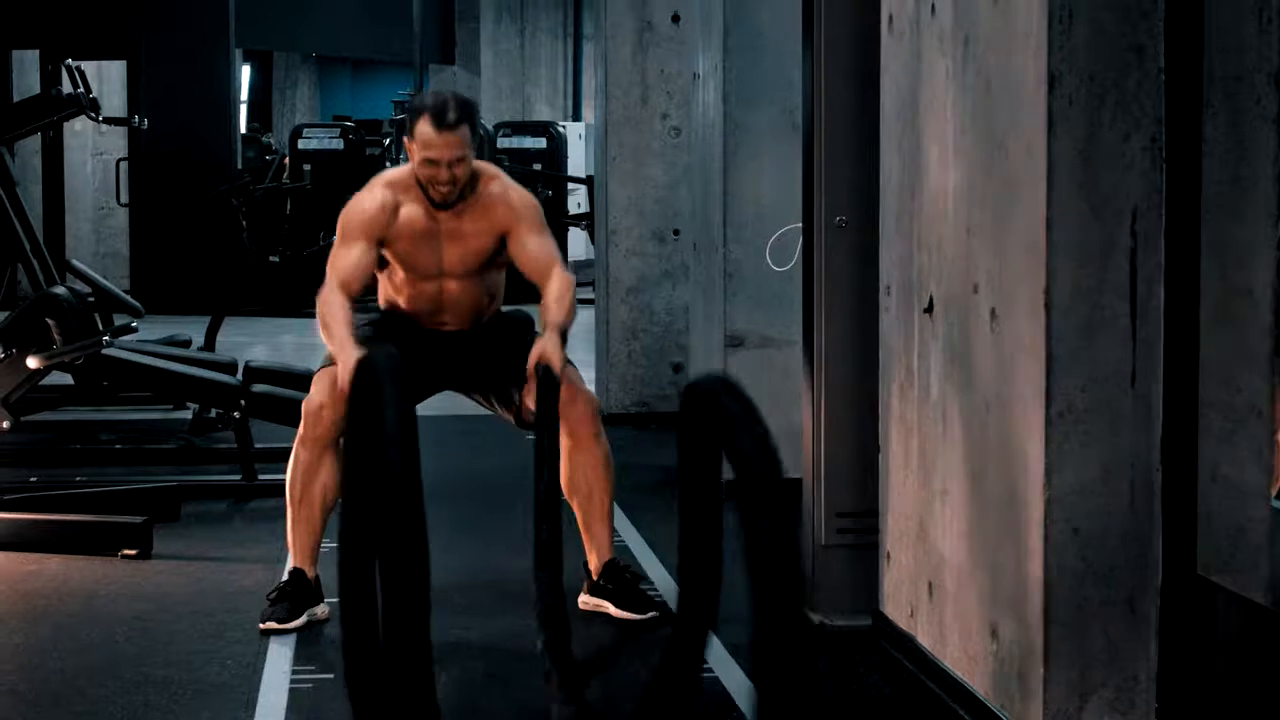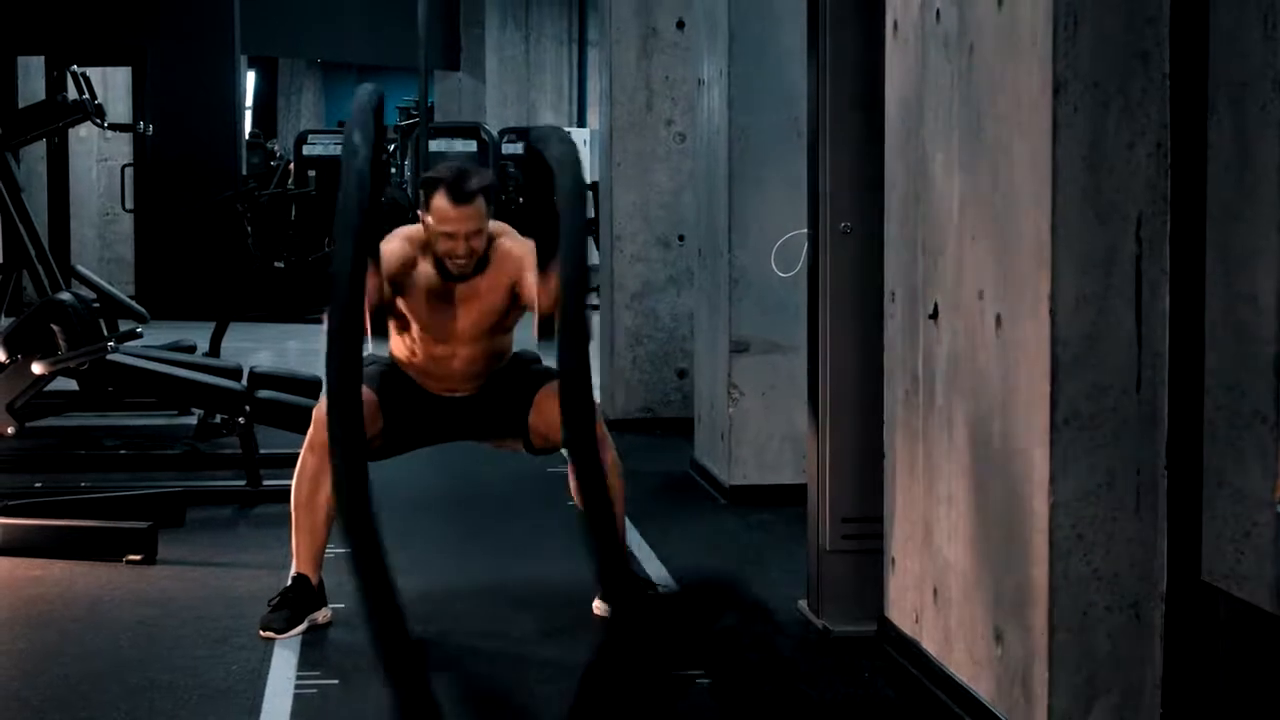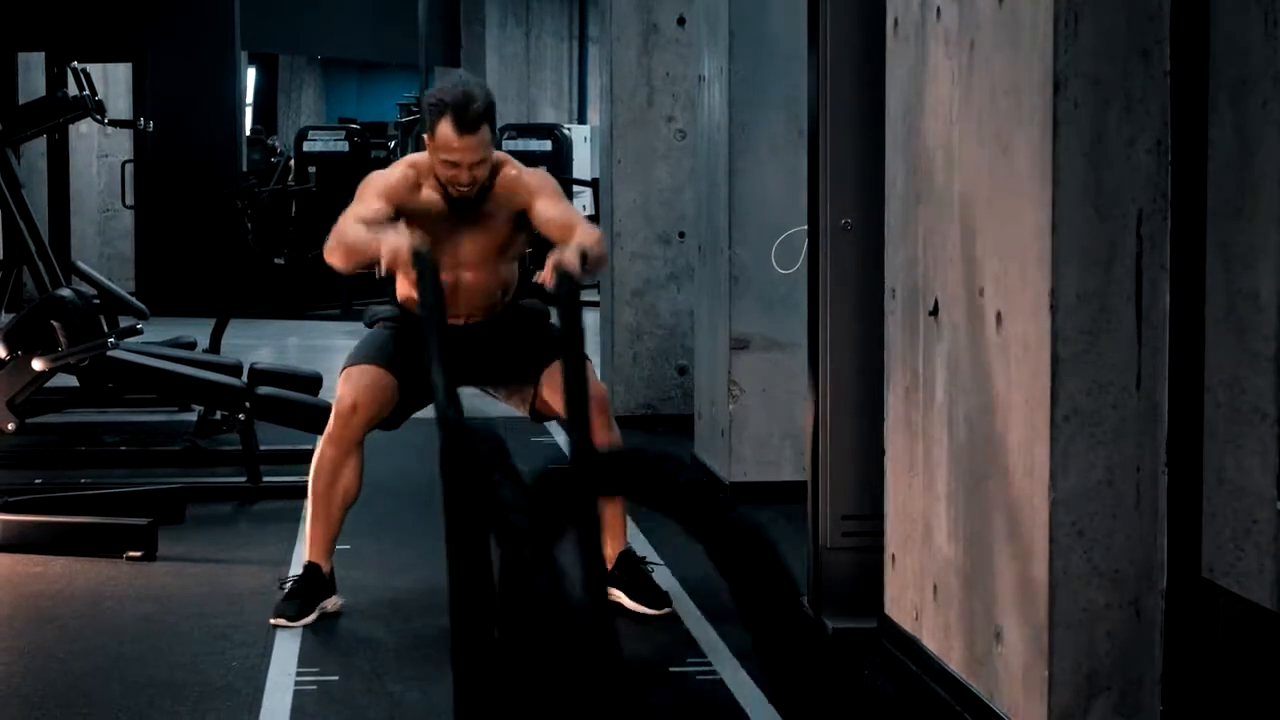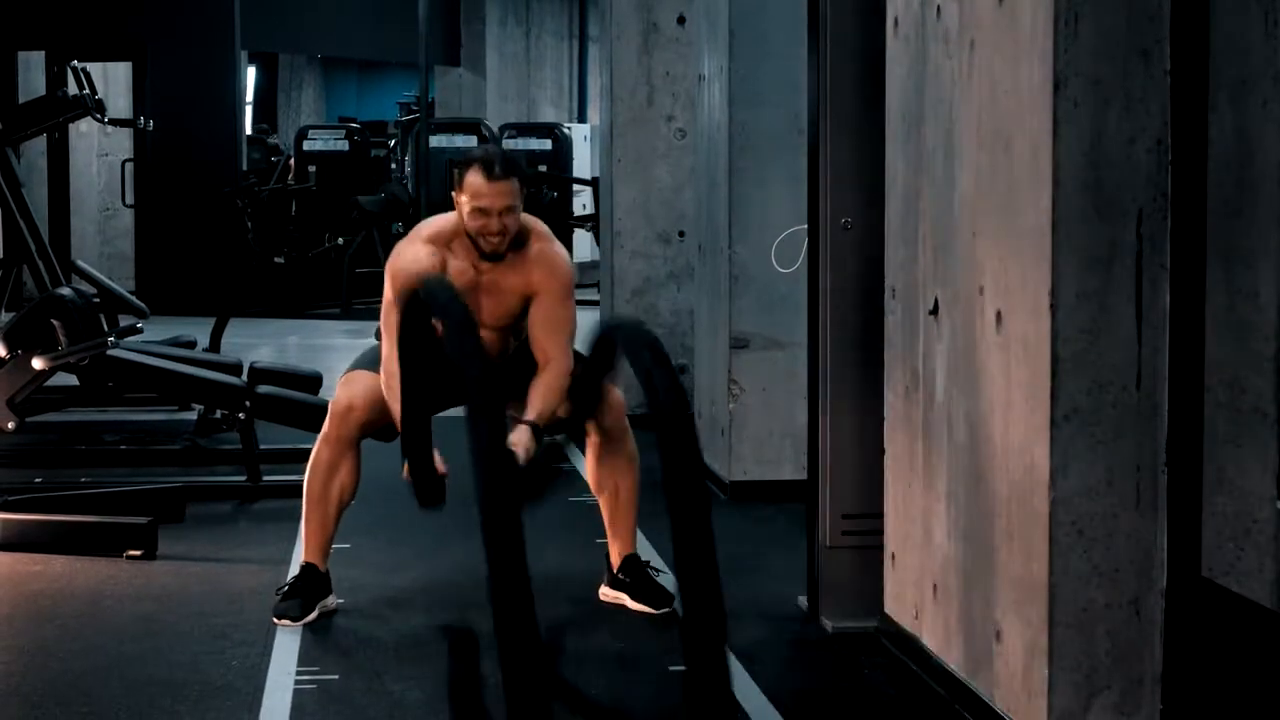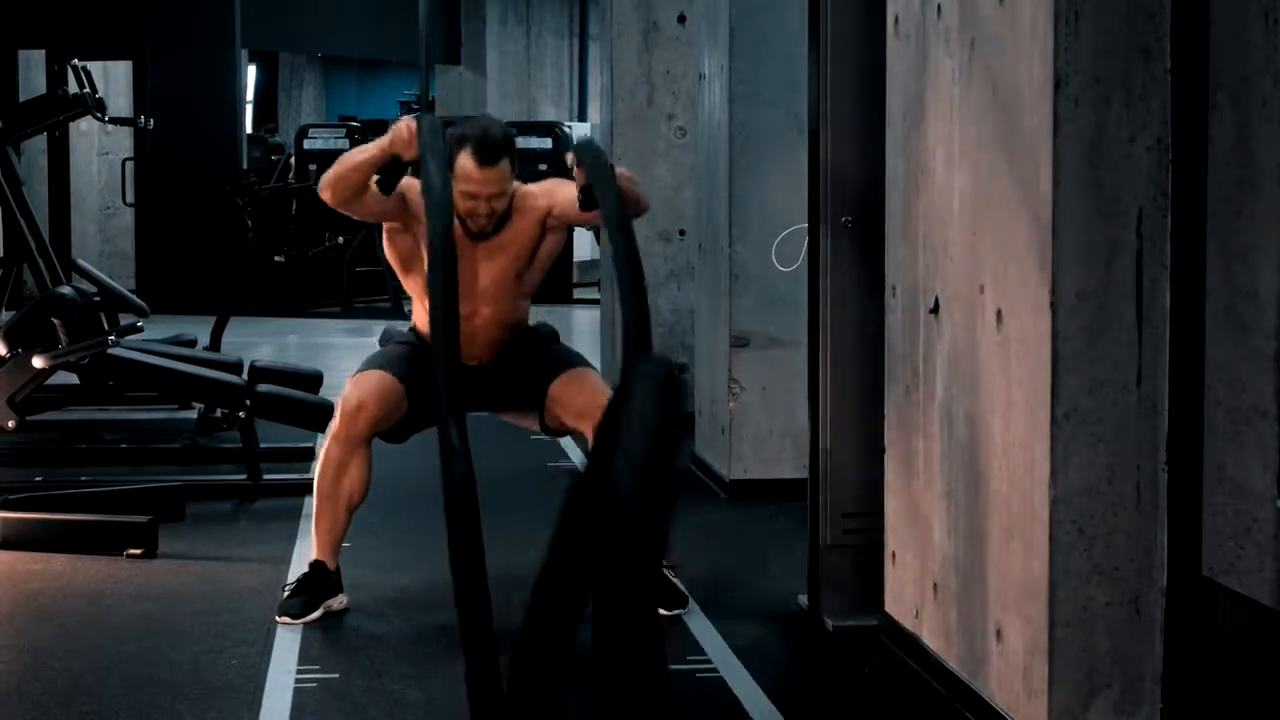
dt=1s
person 1, frame 1
left shoulder: (506, 198)
right shoulder: (377, 203)
left elbow: (555, 275)
right elbow: (333, 293)
left wrist: (552, 331)
right wrist: (345, 348)
left hip: (489, 335)
right hip: (397, 333)
left knee: (579, 409)
right knee: (320, 412)
left ankle: (604, 574)
right ankle: (301, 581)
person 1, frame 2
left shoulder: (515, 254)
right shoulder: (397, 254)
left wrist: (555, 301)
right wrist: (362, 293)
left hip: (500, 389)
right hip: (410, 387)
right knee: (329, 422)
right ankle: (305, 589)
person 1, frame 3
left shoulder: (523, 182)
right shoulder: (399, 181)
left elbow: (586, 236)
right elbow: (338, 247)
left wrist: (576, 250)
right wrist: (382, 238)
left hip: (507, 327)
right hip: (418, 327)
left knee: (595, 402)
right knee: (349, 409)
left ankle: (620, 565)
right ankle: (315, 575)
person 1, frame 4
left shoulder: (547, 258)
right shoulder: (420, 254)
left elbow: (554, 361)
right elbow: (397, 358)
left wrist: (528, 428)
left hip: (514, 356)
left knee: (609, 409)
right knee: (345, 413)
left ankle: (625, 569)
right ankle: (313, 577)
person 1, frame 5
left shoulder: (539, 204)
right shoulder: (415, 205)
left elbow: (633, 207)
right elbow: (337, 193)
left wrist: (608, 179)
right wrist: (386, 148)
left hip: (521, 357)
right hip: (429, 358)
left knee: (604, 410)
right knee: (357, 409)
right ankle: (325, 573)
